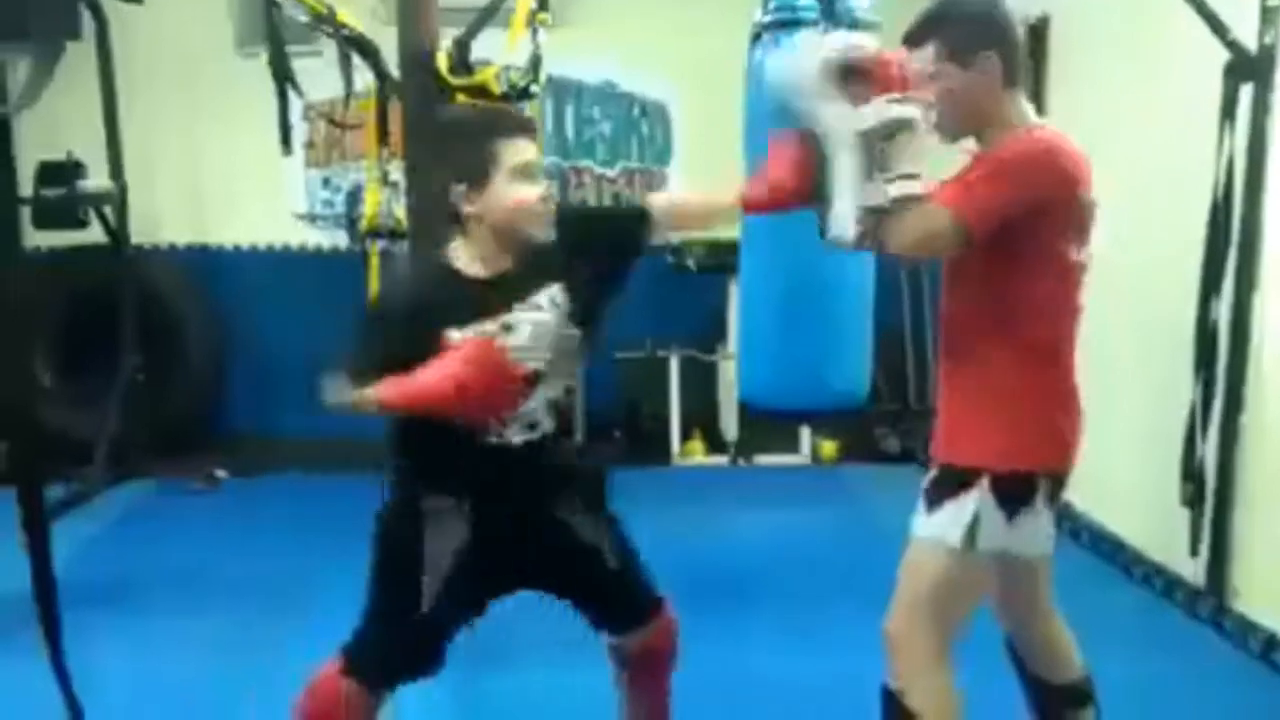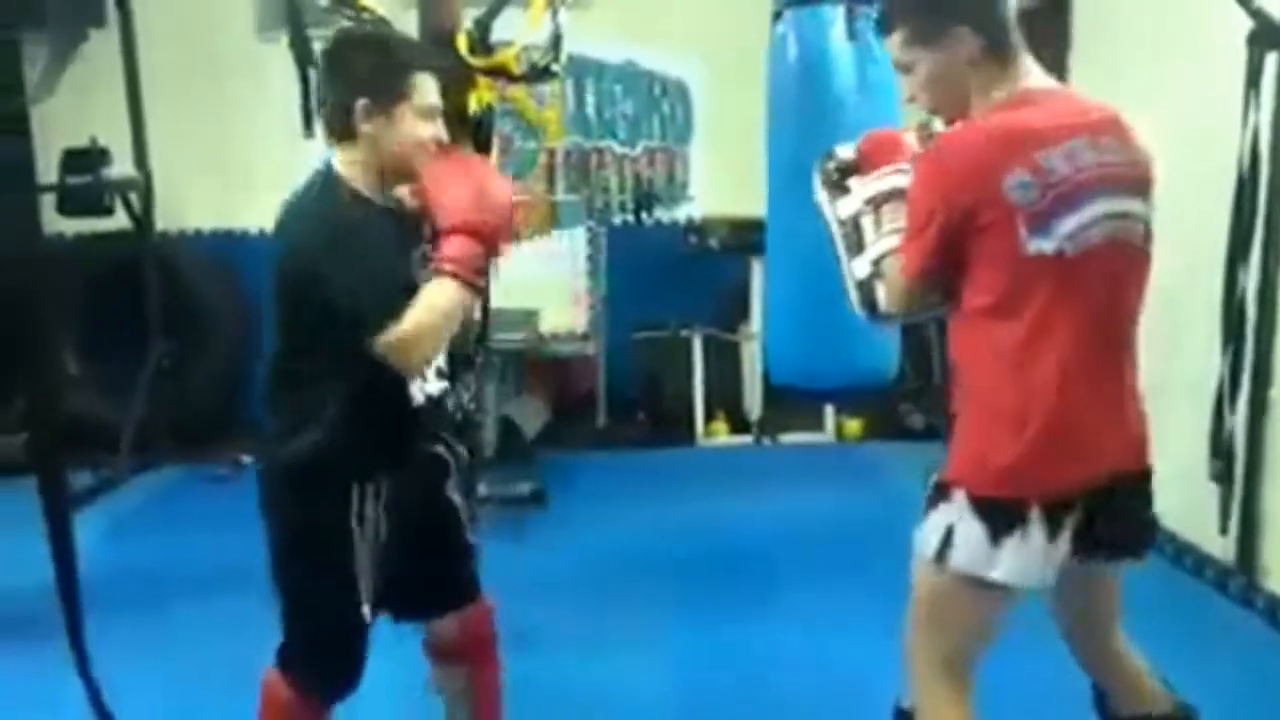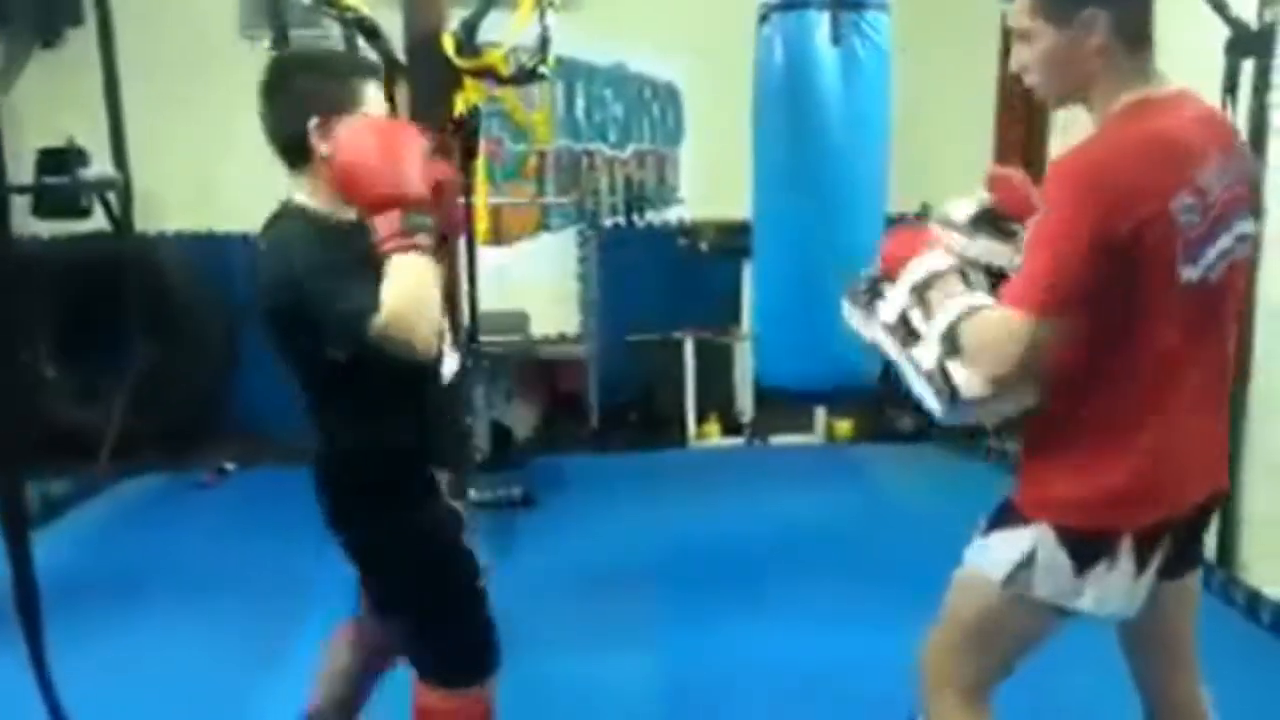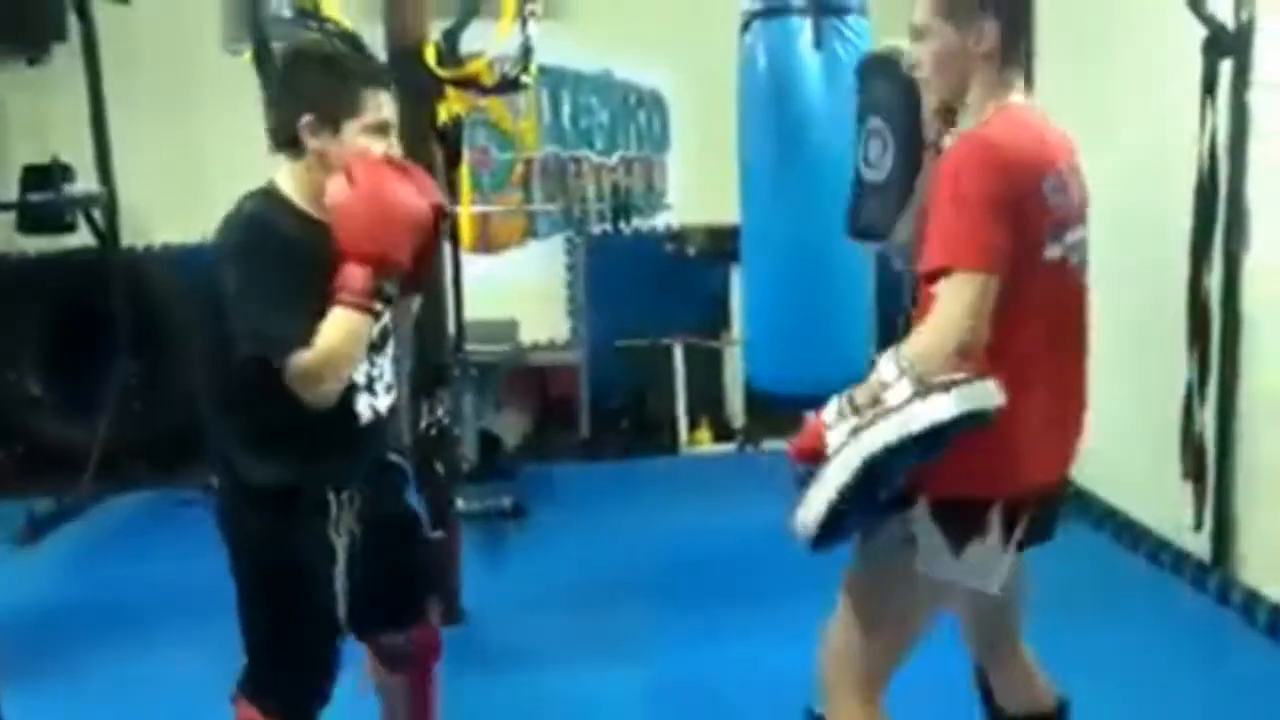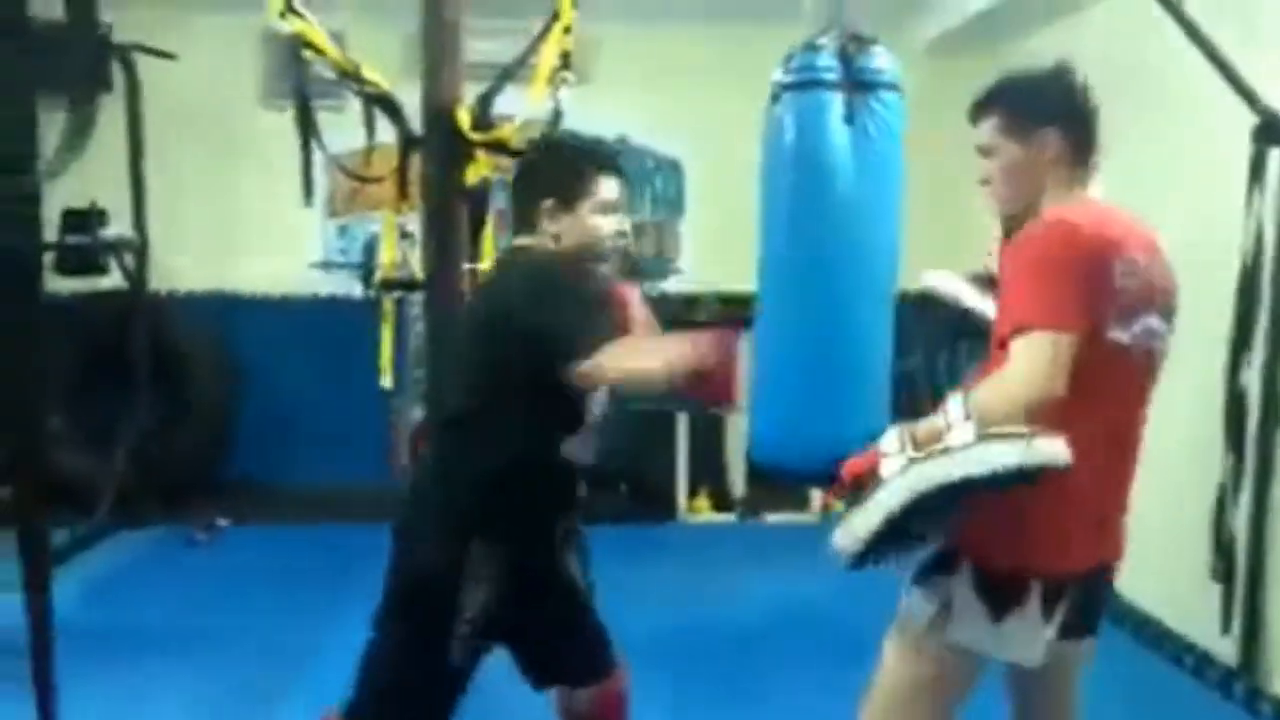
dt=1s
person 1, frame 1
left shoulder: (1037, 159)
right shoulder: (997, 167)
left elbow: (911, 236)
right elbow: (883, 231)
left wrist: (891, 117)
right wrist: (847, 137)
left hip: (1007, 446)
right hip: (1004, 438)
left knee: (912, 638)
right knee: (1029, 615)
person 1, frame 2
left shoulder: (959, 154)
right shoulder: (1119, 139)
left elbow: (900, 295)
left hip: (1012, 463)
right hip: (1116, 451)
right knee: (1102, 645)
person 1, frame 3
left shoulder: (1098, 172)
right shoulder: (1219, 140)
left elbow: (1000, 359)
left wrist: (939, 280)
right wrist: (1042, 249)
left hip: (1088, 493)
right hip: (1183, 473)
person 1, frame 4
left shoulder: (983, 154)
right shoulder: (1048, 148)
left elbow: (955, 336)
right elbow: (917, 244)
left wrist: (850, 410)
left hip: (969, 464)
right hip: (1030, 455)
right knee: (998, 645)
person 1, frame 5
left shoulder: (1055, 239)
right shoulder: (1145, 254)
left elbow: (1033, 386)
left wrist: (911, 439)
left hip: (1010, 542)
right hip: (1087, 541)
person 2, frame 1
left shoulder: (568, 240)
right shoulder: (413, 294)
left elbow: (660, 213)
right elbow: (346, 389)
right wrist: (418, 391)
left hip: (547, 485)
right hip: (447, 501)
left knee: (649, 633)
right knee: (373, 667)
person 2, frame 2
left shoulder: (382, 208)
right shoulder: (328, 224)
left elbow: (424, 307)
right elbow: (410, 340)
left wrist: (465, 240)
right wrist: (465, 247)
left hip: (407, 460)
right hip: (335, 481)
left knee: (463, 620)
right knee: (321, 662)
person 2, frame 3
left shoulder: (348, 219)
right shoulder: (300, 252)
left elbow: (413, 311)
right elbow: (415, 331)
left wrist: (418, 207)
right wrist: (405, 219)
left hip: (402, 458)
right hip: (386, 478)
left knee: (393, 605)
right knee: (461, 655)
person 2, frame 4
left shoulder: (345, 215)
right shoulder: (256, 237)
left elbow: (385, 330)
right elbow: (317, 377)
left wrist: (409, 256)
right wrist: (370, 268)
left hip: (365, 478)
right hip: (291, 503)
left knee: (409, 633)
person 2, frame 5
left shoulder: (560, 287)
right shoulder: (528, 289)
right elbow: (607, 366)
left wrist: (620, 323)
right wrist: (693, 353)
left hip: (527, 534)
right hip: (462, 544)
